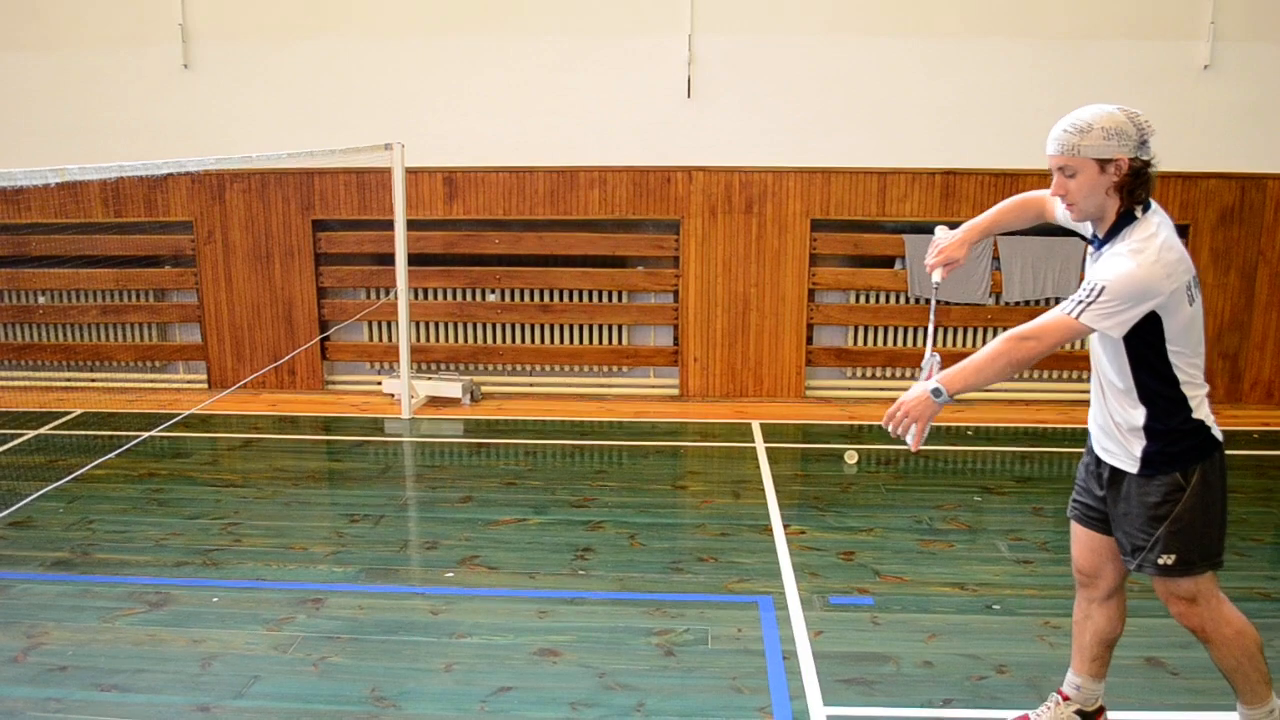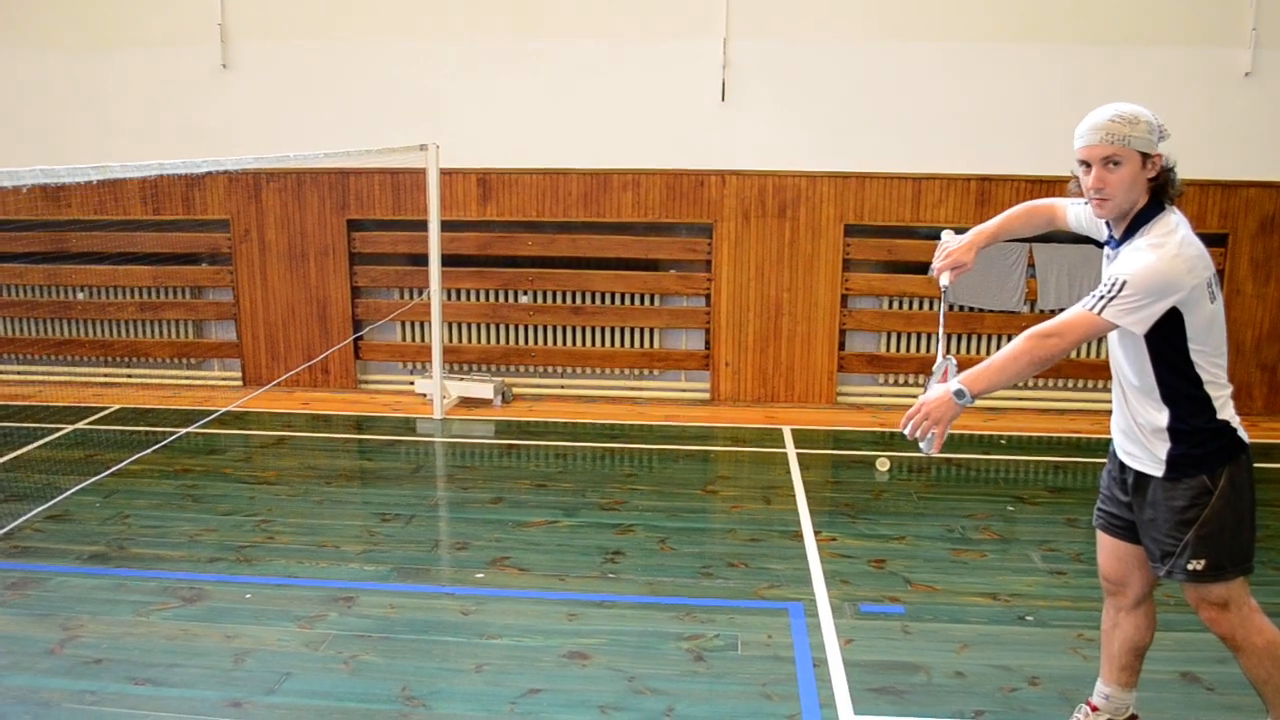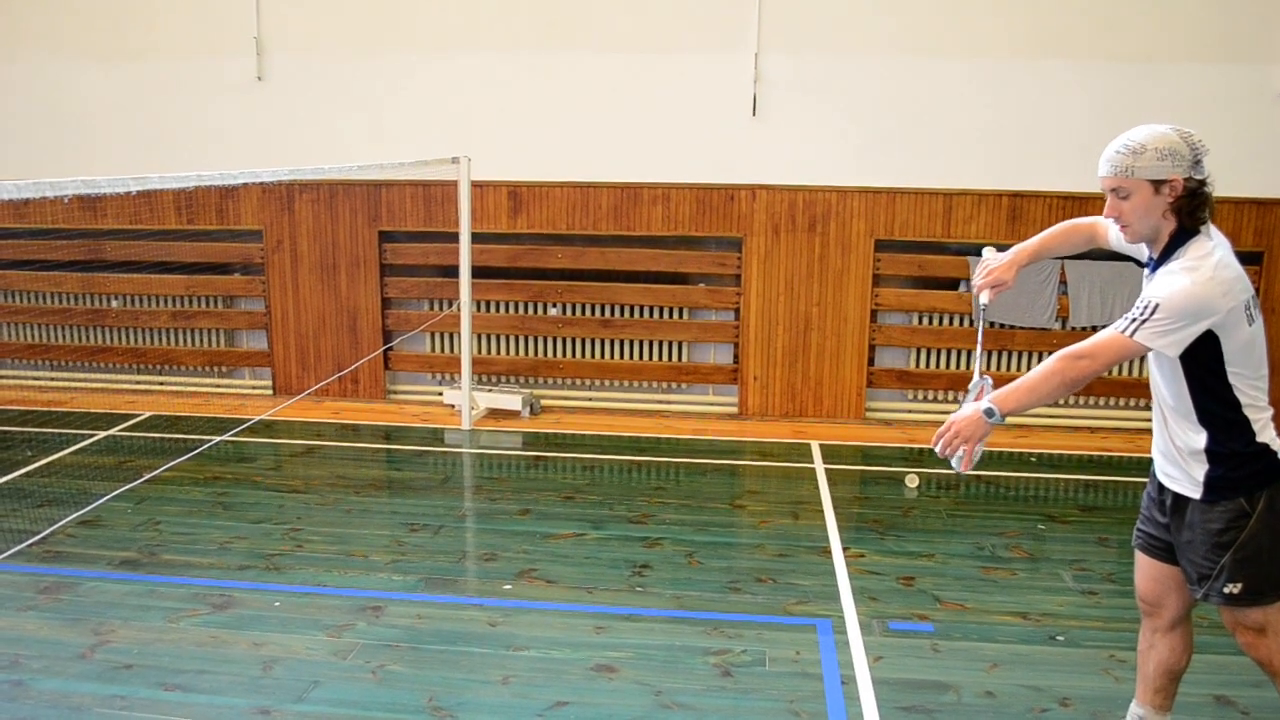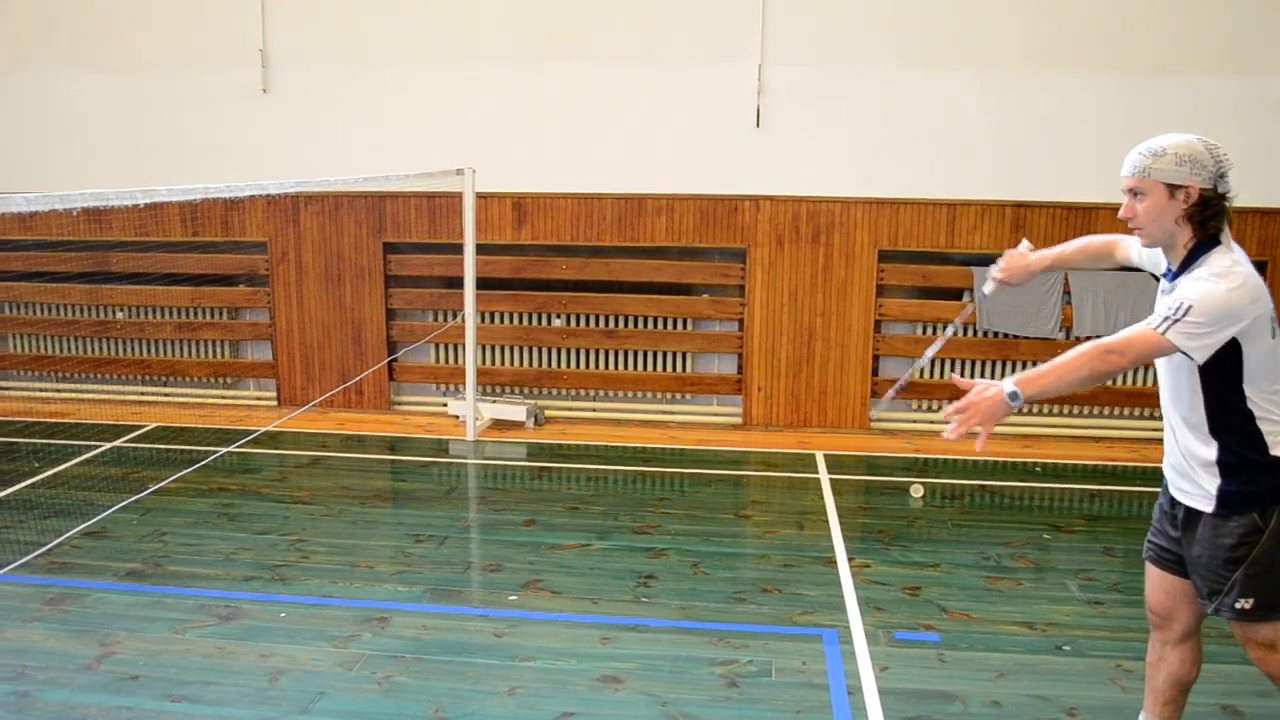
dt=1s
person 1, frame 1
left shoulder: (1141, 261)
right shoulder: (1115, 211)
left elbow: (1030, 343)
right elbow: (1035, 204)
left wrist: (937, 389)
right wrist: (967, 233)
left hip: (1165, 460)
right hip: (1111, 446)
left knee: (1191, 602)
right knee: (1094, 578)
person 1, frame 2
left shoulder: (1161, 256)
right shoulder: (1121, 216)
left elbow: (1052, 340)
right elbow: (1045, 211)
left wrist: (959, 391)
right wrist: (976, 238)
left hip: (1192, 463)
right hip: (1134, 452)
left knee: (1223, 610)
right knee: (1122, 587)
person 1, frame 3
left shoulder: (1196, 280)
right shoulder: (1167, 236)
left elbow: (1084, 362)
right elbow: (1087, 230)
left wrist: (989, 410)
right wrist: (1015, 257)
left hip: (1230, 486)
right hip: (1175, 474)
right knee: (1159, 607)
person 1, frame 4
left shoulder: (1222, 286)
right shoulder: (1180, 254)
left elbow: (1113, 354)
right elbow: (1110, 246)
left wrist: (1009, 392)
right wrist: (1037, 259)
right hip: (1186, 489)
right knee: (1169, 620)
